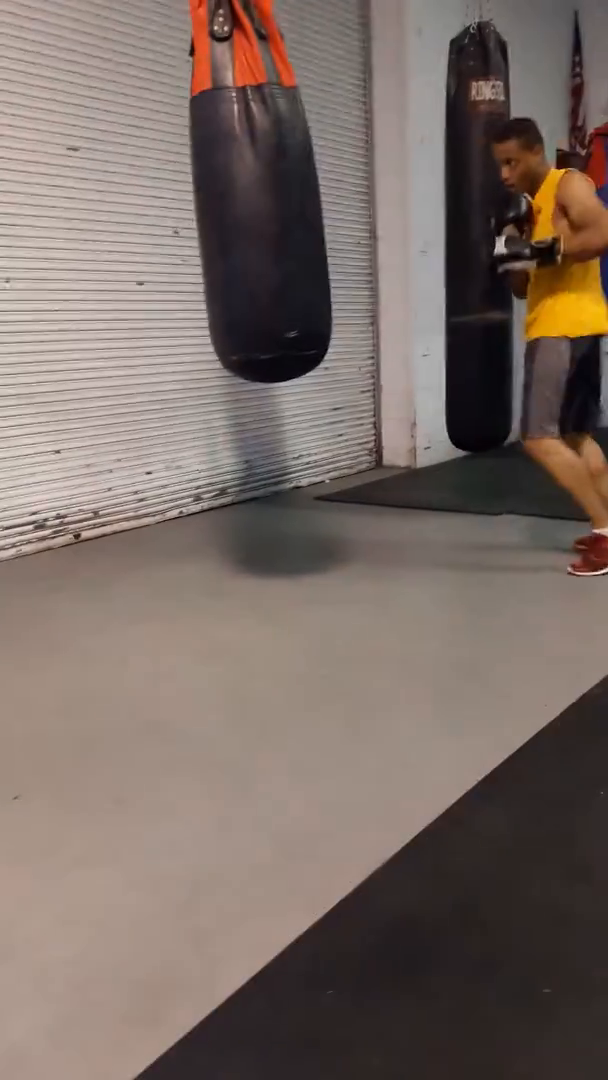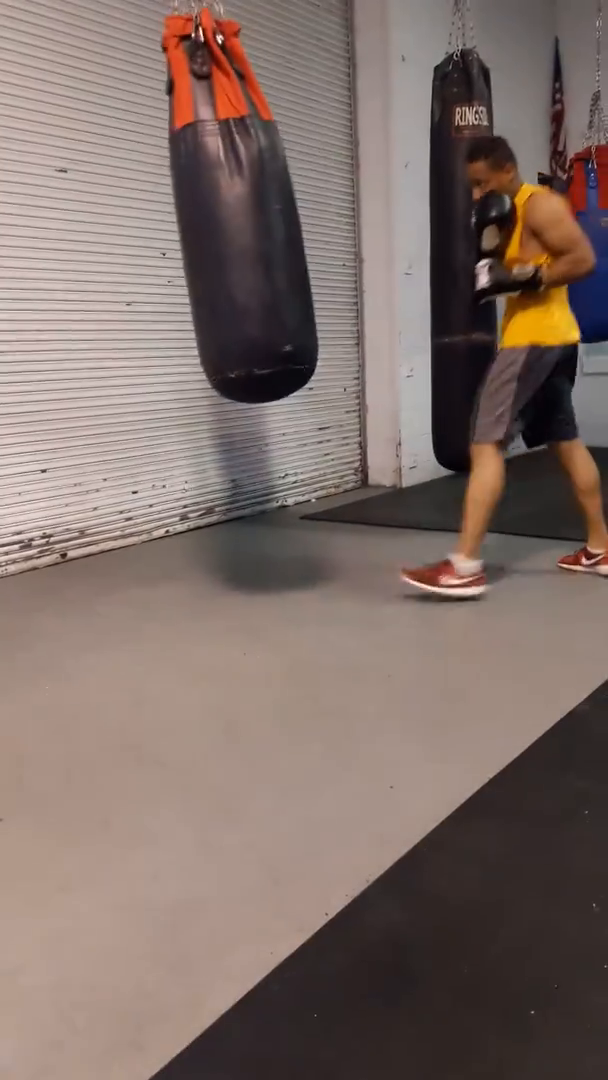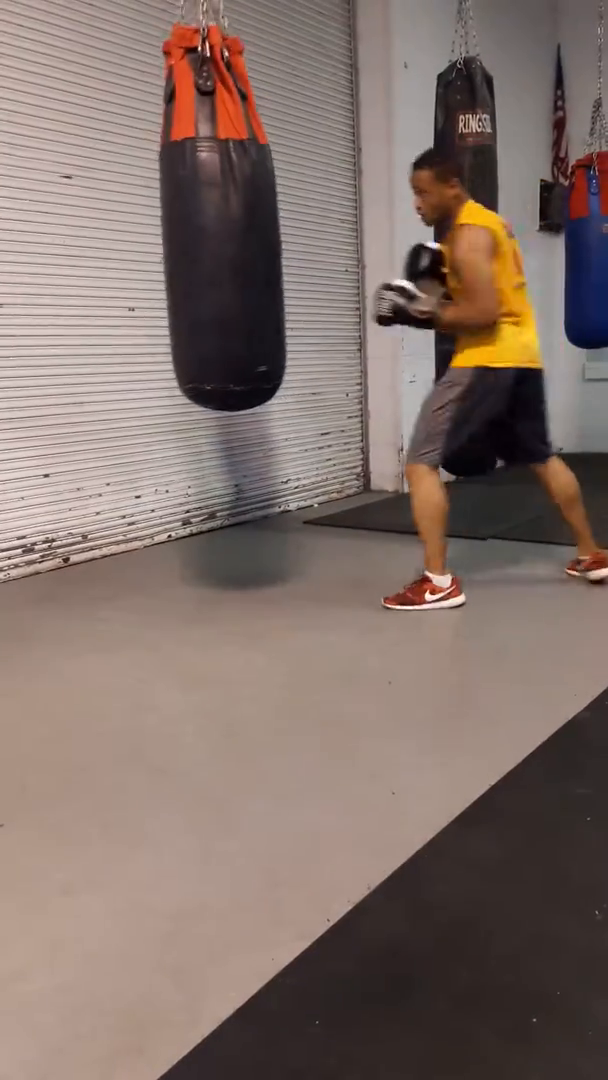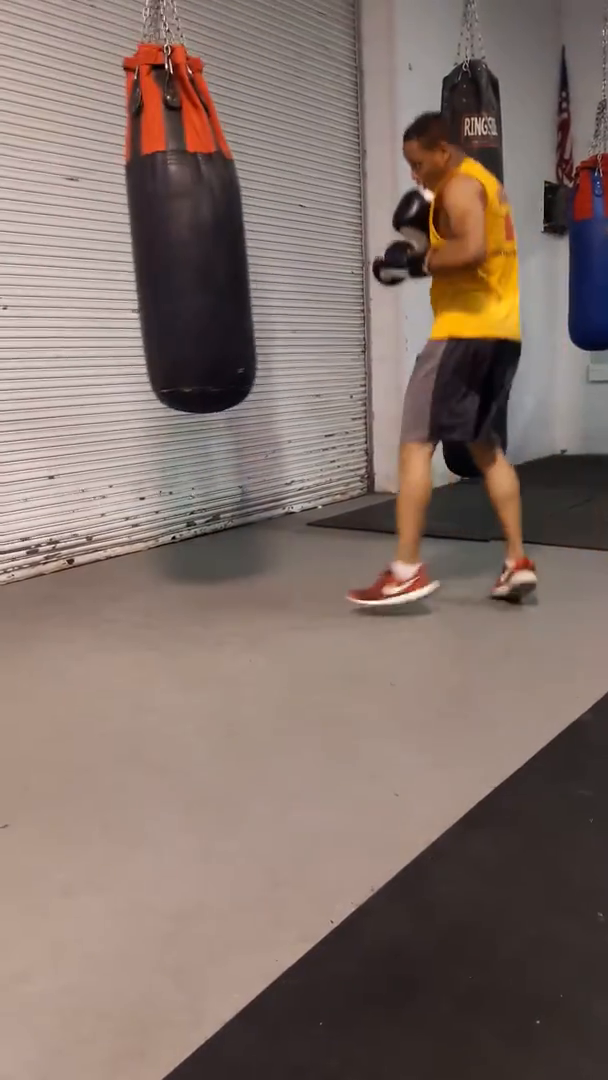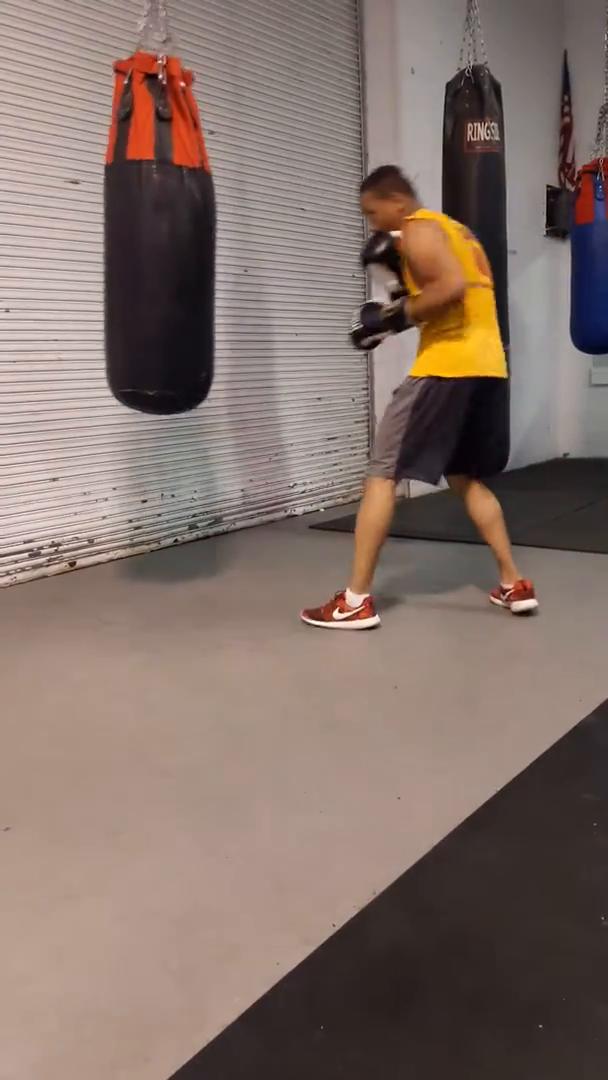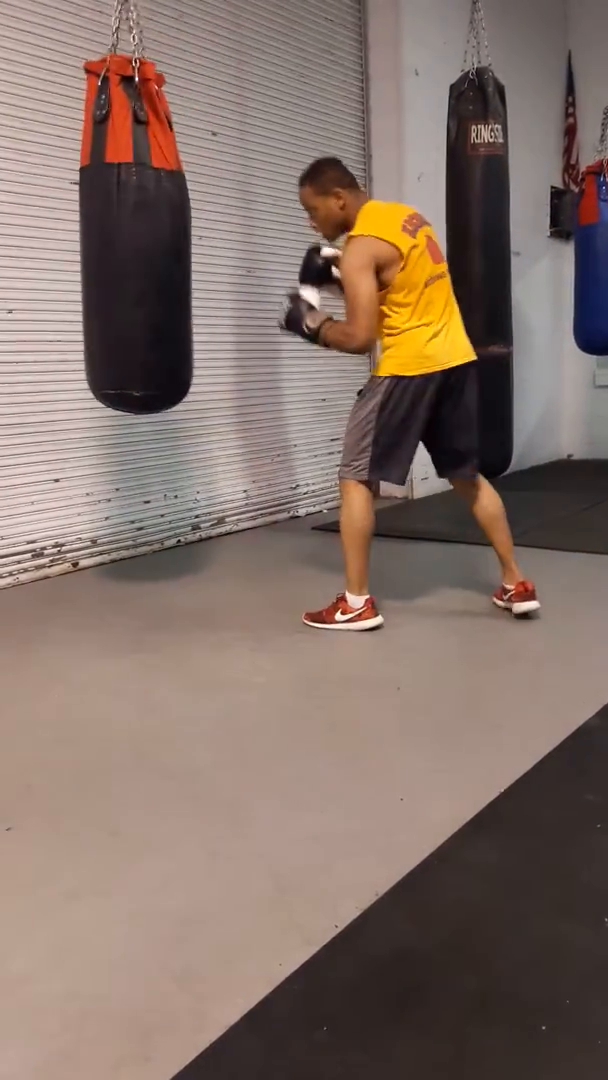
dt=0.3s
person 1, frame 1
left shoulder: (569, 185)
right shoulder: (530, 205)
right elbow: (521, 288)
left wrist: (543, 250)
right wrist: (514, 245)
left hip: (566, 329)
right hip: (550, 328)
left knee: (540, 440)
person 1, frame 2
left shoulder: (541, 204)
right shoulder: (510, 212)
right elbow: (497, 274)
left wrist: (523, 277)
left hip: (537, 339)
right hip: (551, 340)
left knee: (485, 445)
right knee: (568, 443)
left ankle: (463, 566)
person 1, frame 3
left shoulder: (468, 236)
right shoulder: (482, 224)
left elbow: (482, 312)
left wrist: (428, 312)
left hip: (486, 362)
right hip: (522, 360)
left knee: (421, 462)
right knee: (542, 458)
left ankle: (439, 582)
person 1, frame 4
left shoulder: (462, 185)
right shoulder: (480, 184)
left elbow: (473, 249)
left wrist: (420, 260)
right wrist: (427, 228)
left hip: (465, 333)
right hip: (502, 334)
left knee: (416, 444)
right knee: (485, 447)
left ankle: (407, 571)
right ankle: (517, 563)
person 1, frame 5
left shoulder: (418, 231)
right shoulder: (451, 230)
left elbow: (451, 288)
left wrist: (397, 315)
right wrist: (399, 272)
left hip: (447, 369)
right hip: (487, 368)
left knee: (381, 476)
right knee: (467, 478)
left ankle: (355, 601)
right ankle: (514, 583)
person 1, frame 6
left shoulder: (360, 247)
right shoulder: (405, 215)
left elbow: (360, 339)
left wrist: (312, 324)
left hip: (409, 367)
right hip: (457, 358)
left knee: (355, 479)
right knee: (467, 476)
left ankle: (357, 603)
right ankle: (516, 583)
